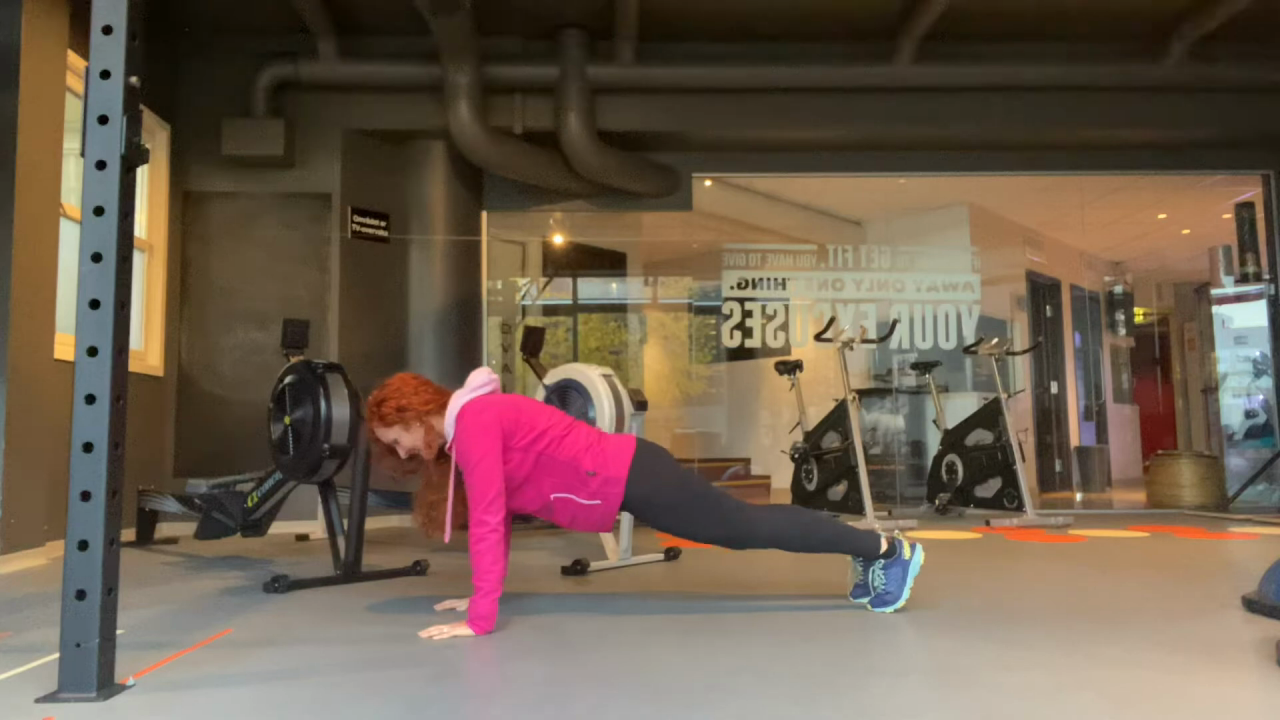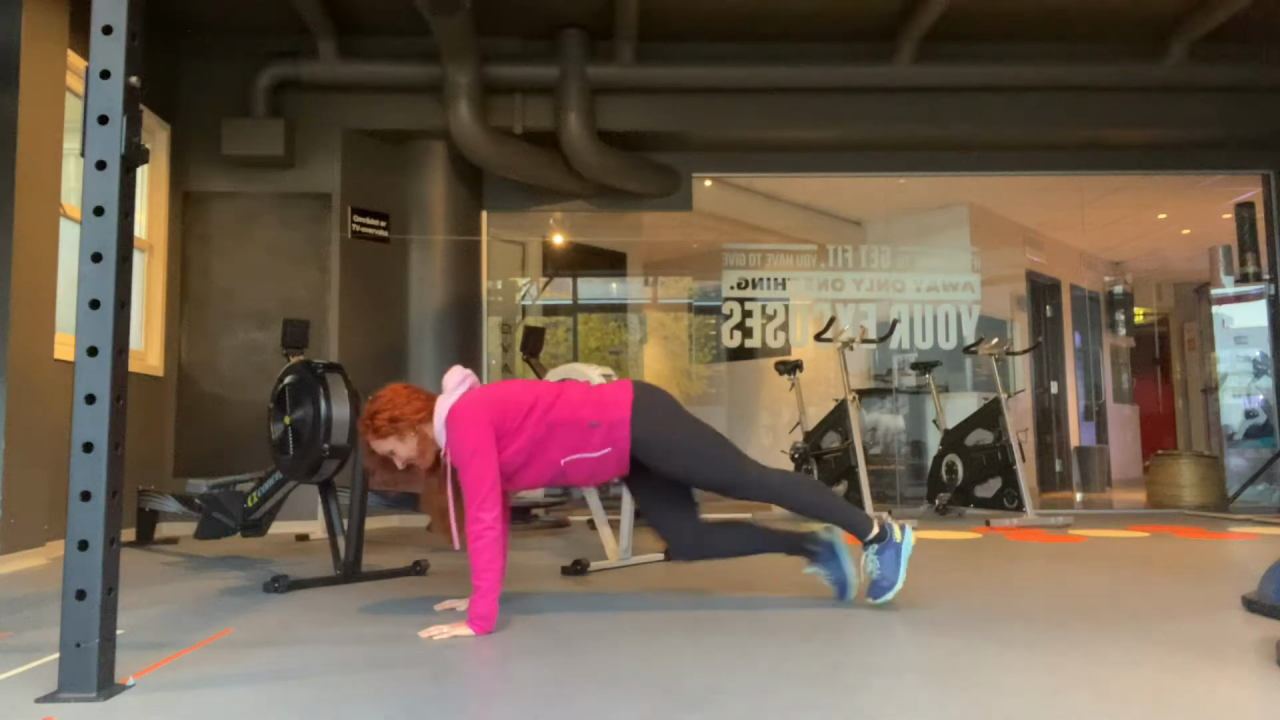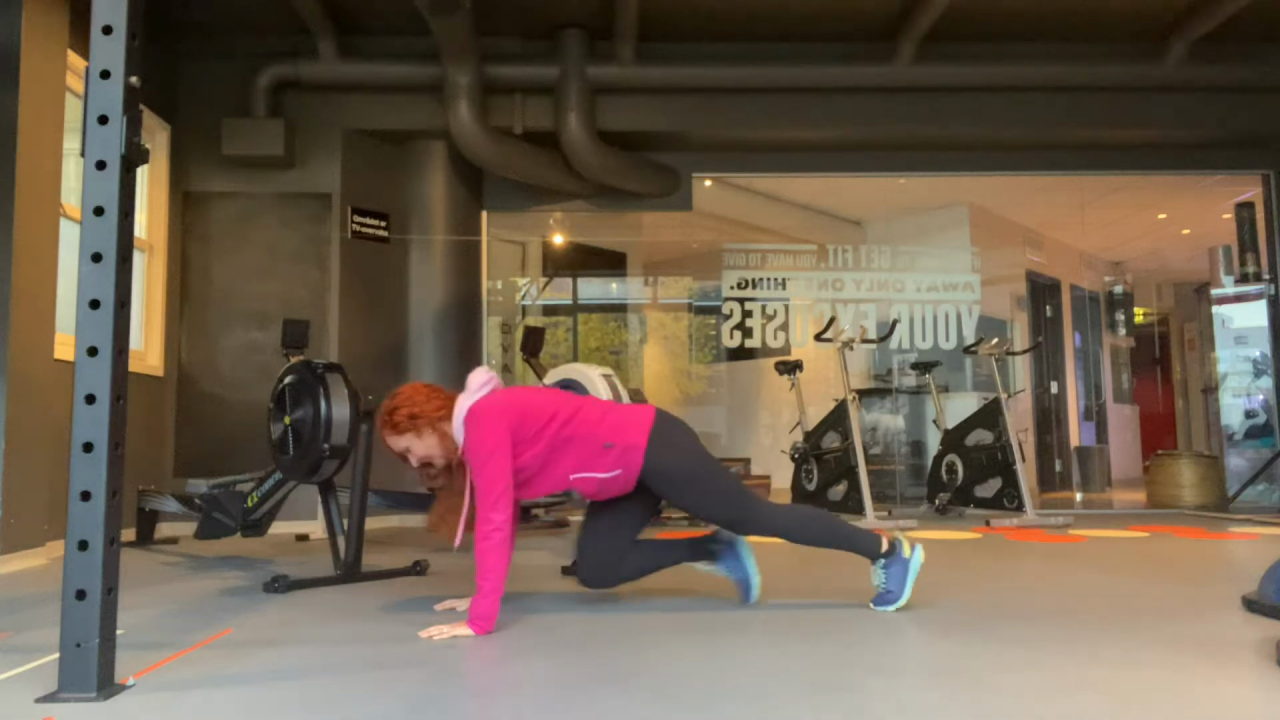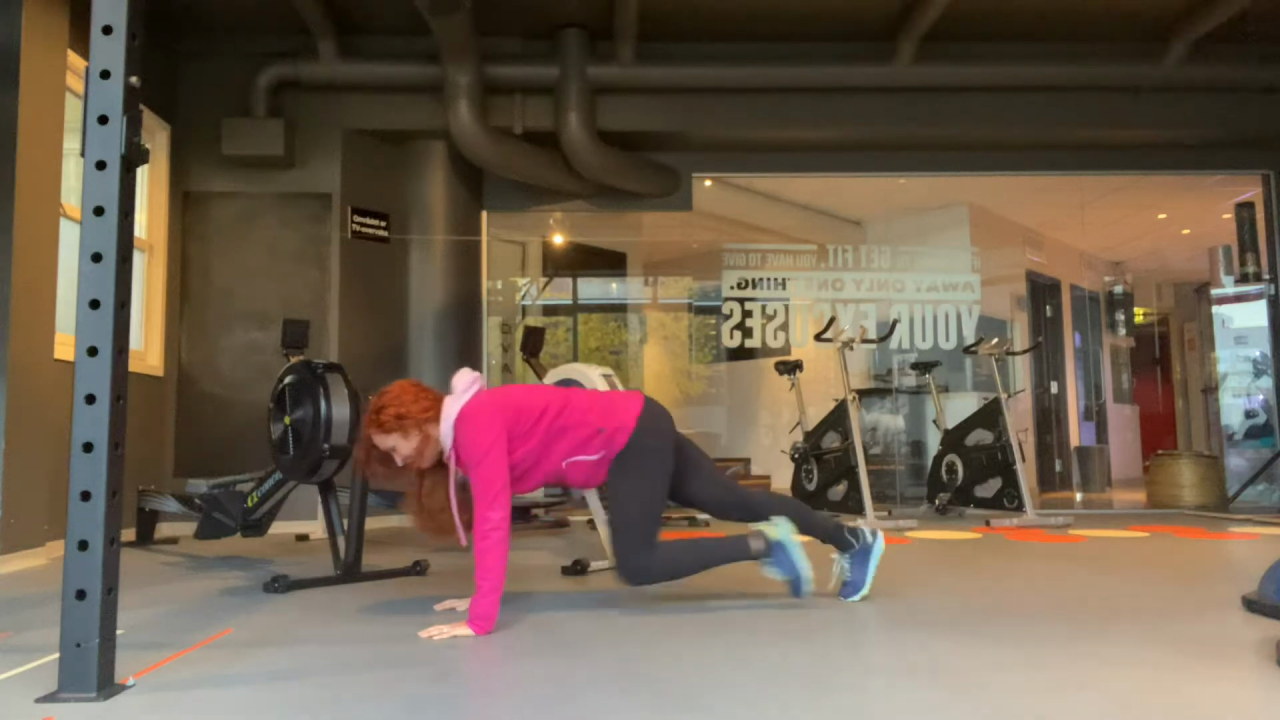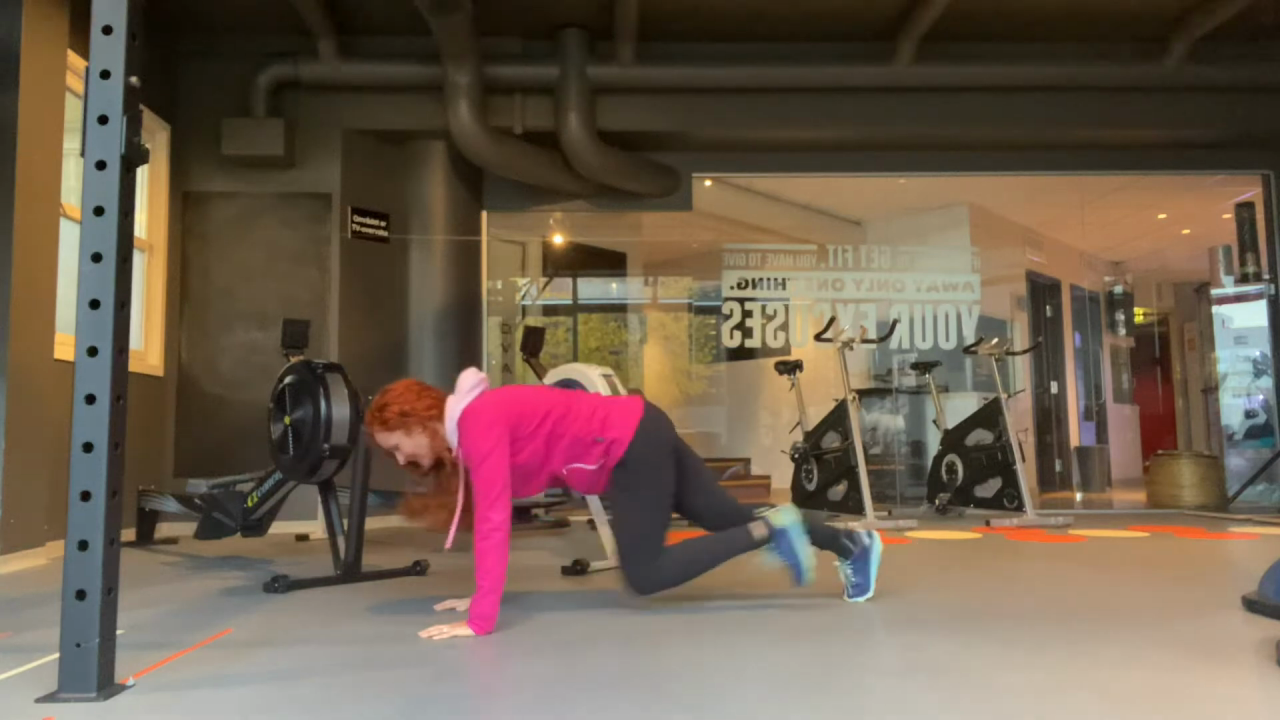
dt=0.3s
person 1, frame 1
left shoulder: (472, 423)
right shoulder: (476, 423)
left elbow: (487, 522)
right elbow: (498, 515)
left wrist: (480, 617)
right wrist: (483, 593)
left hip: (632, 480)
right hip: (623, 475)
left knee: (750, 528)
right knee: (745, 527)
left ankle: (891, 549)
right ankle: (866, 549)
person 1, frame 2
left shoulder: (465, 421)
right shoulder: (470, 421)
left elbow: (485, 520)
right elbow: (493, 513)
left wrist: (479, 617)
right wrist: (480, 592)
left hip: (639, 420)
right hip: (623, 442)
left knee: (754, 481)
right knee: (685, 544)
left ankle: (882, 535)
right ankle: (820, 548)
person 1, frame 3
left shoulder: (482, 422)
right shoulder: (487, 424)
left elbow: (493, 522)
right elbow: (504, 517)
left wrist: (479, 619)
right wrist: (482, 593)
left hip: (651, 449)
right hip: (629, 464)
left knee: (757, 515)
right knee: (597, 572)
left ankle: (892, 551)
right ankle: (716, 552)
person 1, frame 4
left shoulder: (475, 422)
right shoulder: (463, 429)
left elbow: (492, 521)
right elbow: (491, 514)
left wrist: (479, 617)
right wrist: (482, 591)
left hip: (636, 432)
right hip: (635, 435)
left knee: (636, 567)
right knee: (734, 502)
left ankle: (765, 544)
right ankle: (856, 540)
person 1, frame 5
left shoulder: (478, 422)
right shoulder: (470, 426)
left elbow: (493, 521)
right elbow: (492, 514)
left wrist: (479, 619)
right wrist: (481, 593)
left hip: (637, 441)
right hip: (634, 440)
left knee: (644, 575)
right knee: (723, 515)
left ankle: (768, 532)
right ankle: (852, 545)
